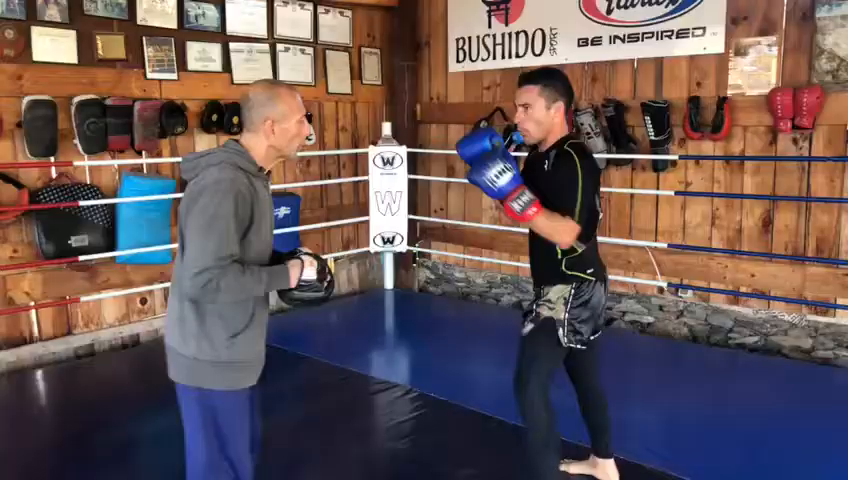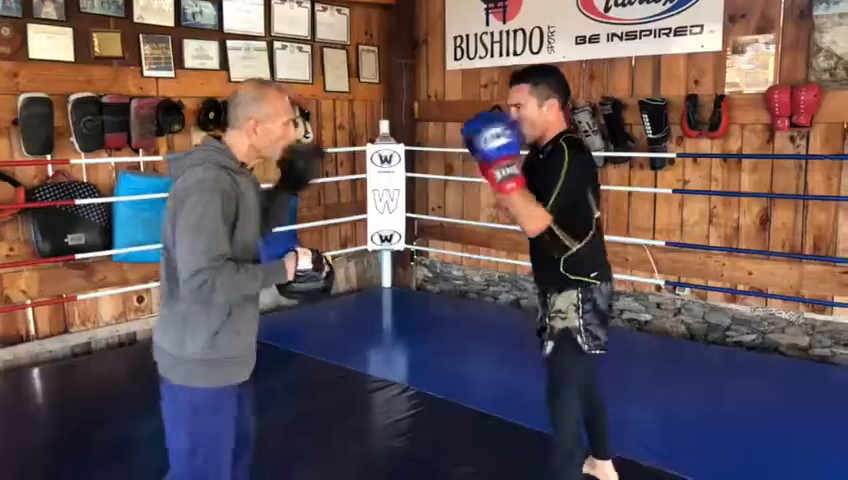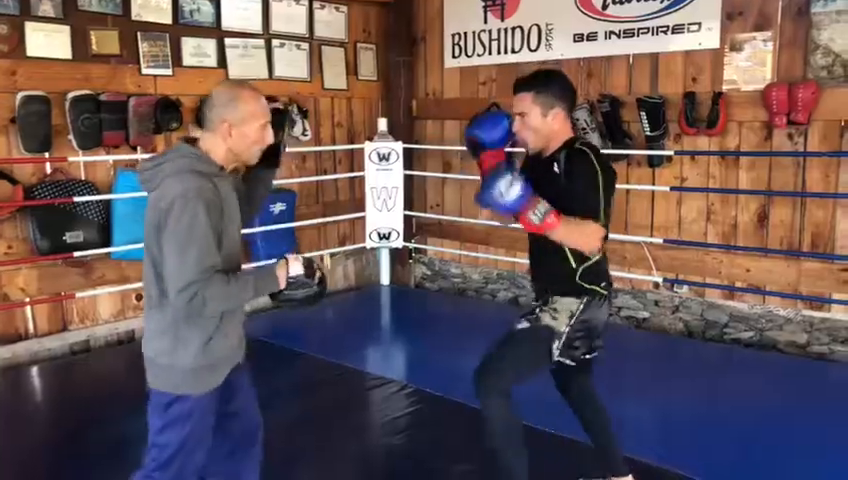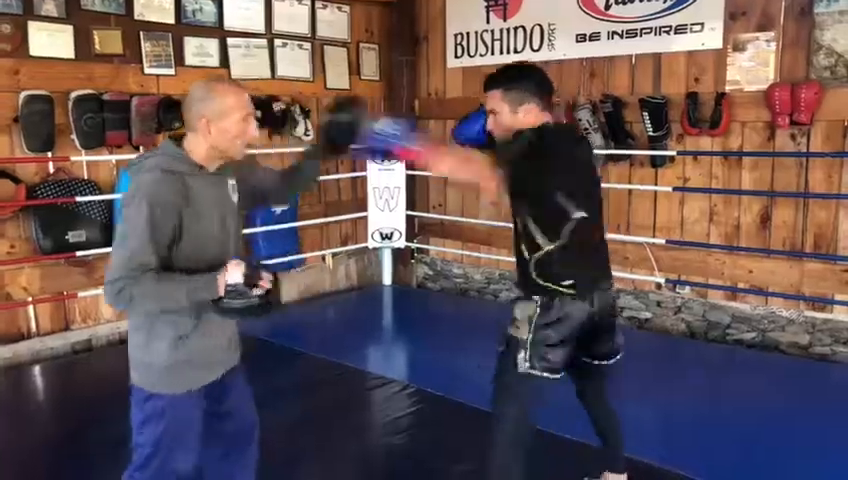
dt=0.2s
person 1, frame 1
left shoulder: (574, 160)
right shoulder: (541, 155)
left elbow: (565, 234)
right elbow: (527, 204)
left wrist: (514, 194)
right wrist: (487, 168)
left hip: (570, 288)
right hip: (578, 286)
left knee: (530, 382)
right knee: (582, 370)
person 1, frame 2
left shoulder: (569, 155)
right shoulder: (544, 151)
left elbow: (533, 222)
right elbow: (514, 198)
left wrist: (504, 164)
right wrist: (487, 157)
left hip: (575, 291)
right hip: (568, 288)
left knee: (565, 392)
right knee: (578, 378)
person 1, frame 3
left shoulder: (587, 163)
right shoulder: (541, 160)
left elbow: (589, 240)
right elbow: (506, 197)
left wrist: (533, 211)
right wrist: (490, 156)
left hip: (575, 301)
right hip: (579, 297)
left knee: (490, 383)
right knee: (575, 384)
person 1, frame 4
left shoulder: (539, 147)
right shoulder: (569, 143)
left elbow: (481, 168)
left hip: (553, 299)
right hip: (593, 291)
left knee: (509, 408)
right knee: (590, 387)
person 2, frame 1
left shoulder: (250, 176)
right shoulder: (223, 184)
right elbow: (207, 279)
left wrist: (291, 263)
right wrist: (285, 276)
left hip: (232, 350)
right hip: (211, 356)
person 2, frame 2
left shoulder: (236, 174)
right shoulder: (207, 183)
right elbow: (203, 280)
right wrist: (282, 269)
left hip: (226, 348)
right hip: (200, 355)
left knee: (233, 447)
person 2, frame 3
left shoulder: (219, 172)
right shoulder: (187, 193)
left elbow: (238, 212)
right elbow: (193, 294)
left wrist: (264, 166)
right wrist: (273, 275)
left hip: (220, 350)
right hip: (187, 361)
left knee: (241, 434)
person 2, frame 4
left shoulder: (230, 170)
right shoulder: (155, 190)
left elbow: (278, 188)
right elbow: (123, 289)
right wrist: (213, 284)
left hip: (218, 348)
right hip: (170, 359)
left knee: (238, 437)
